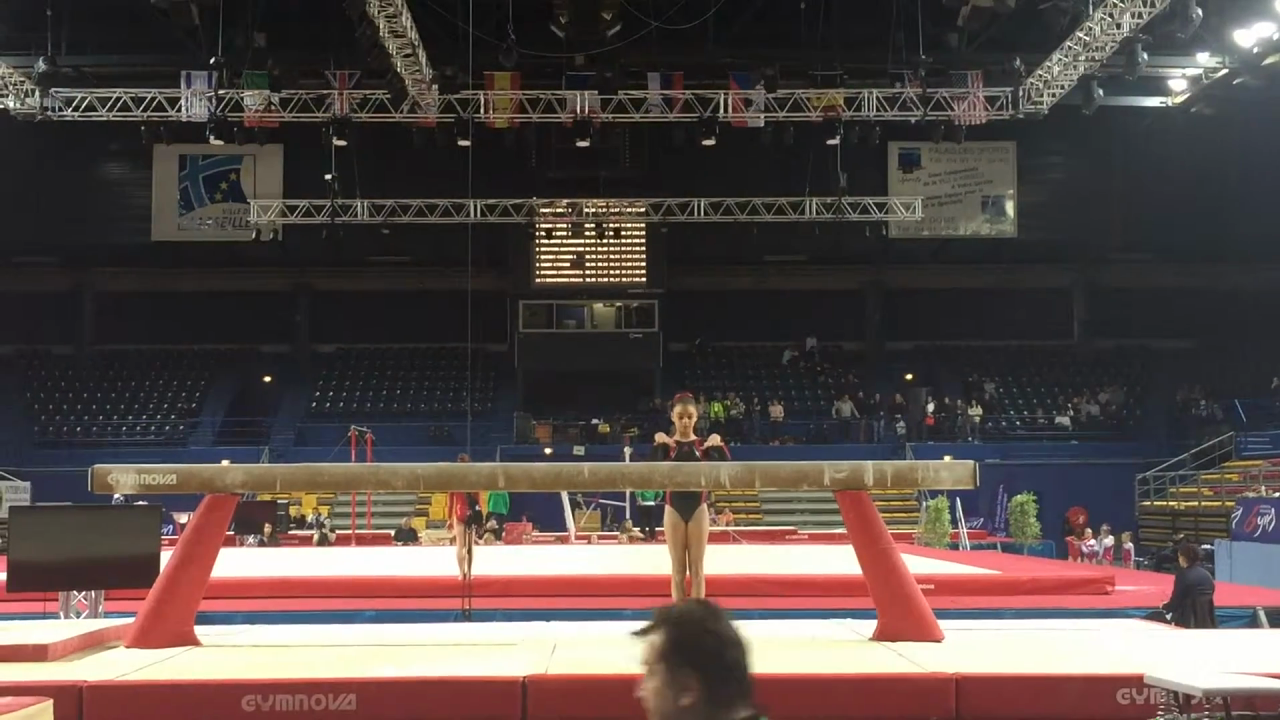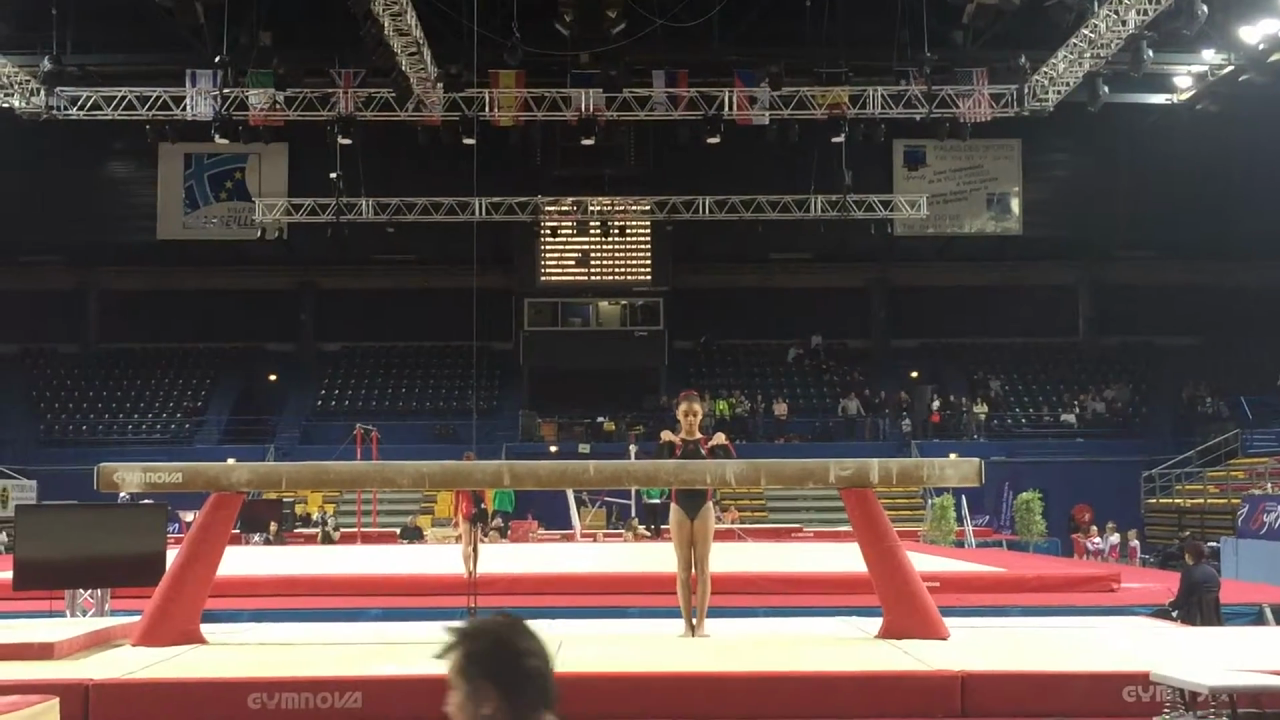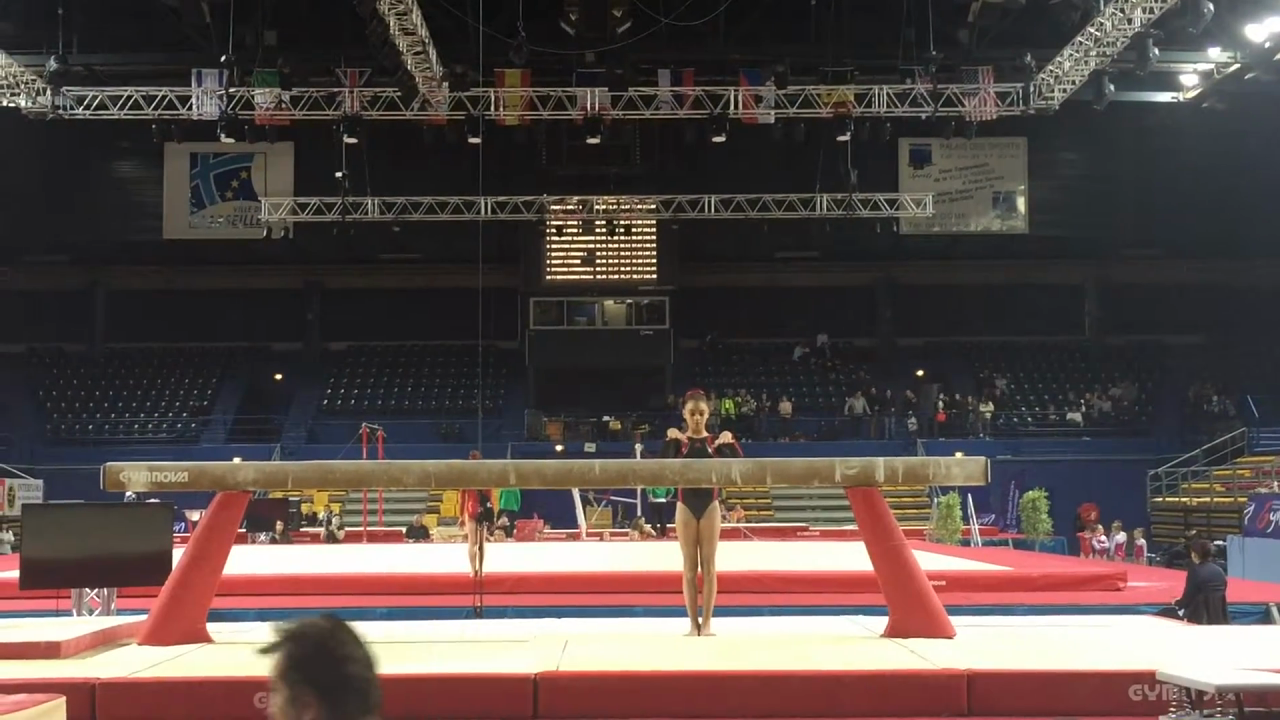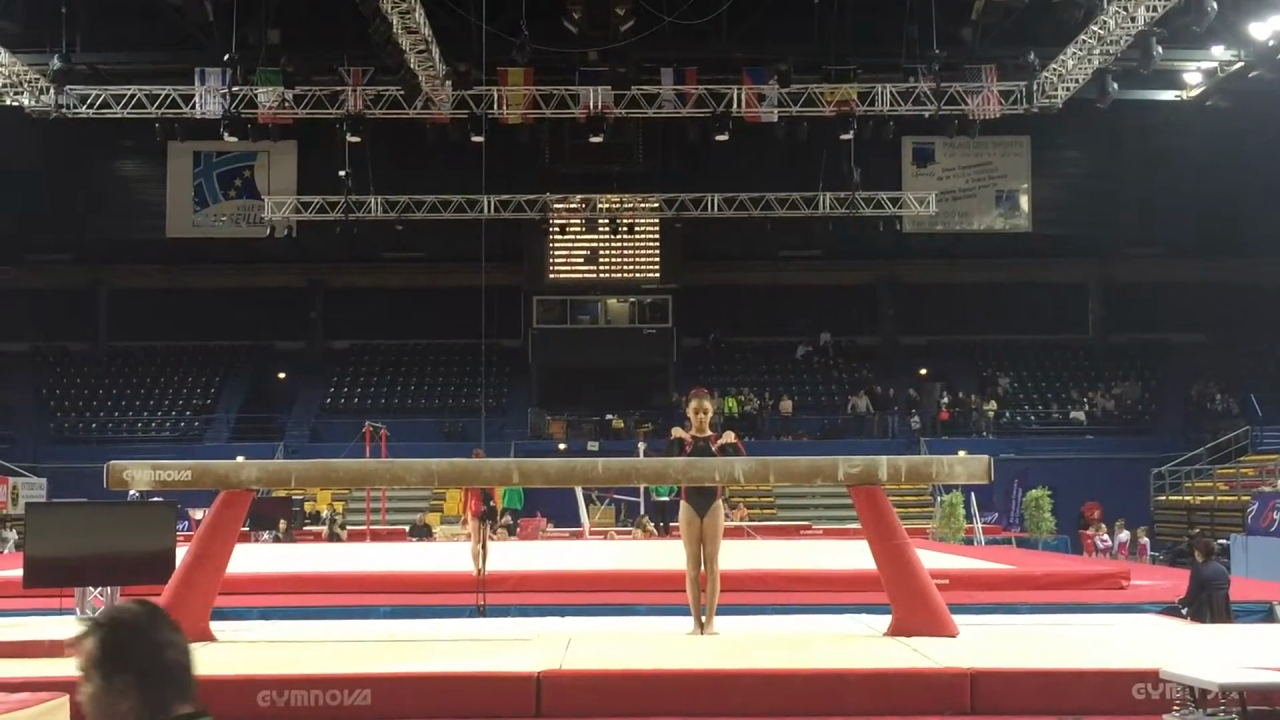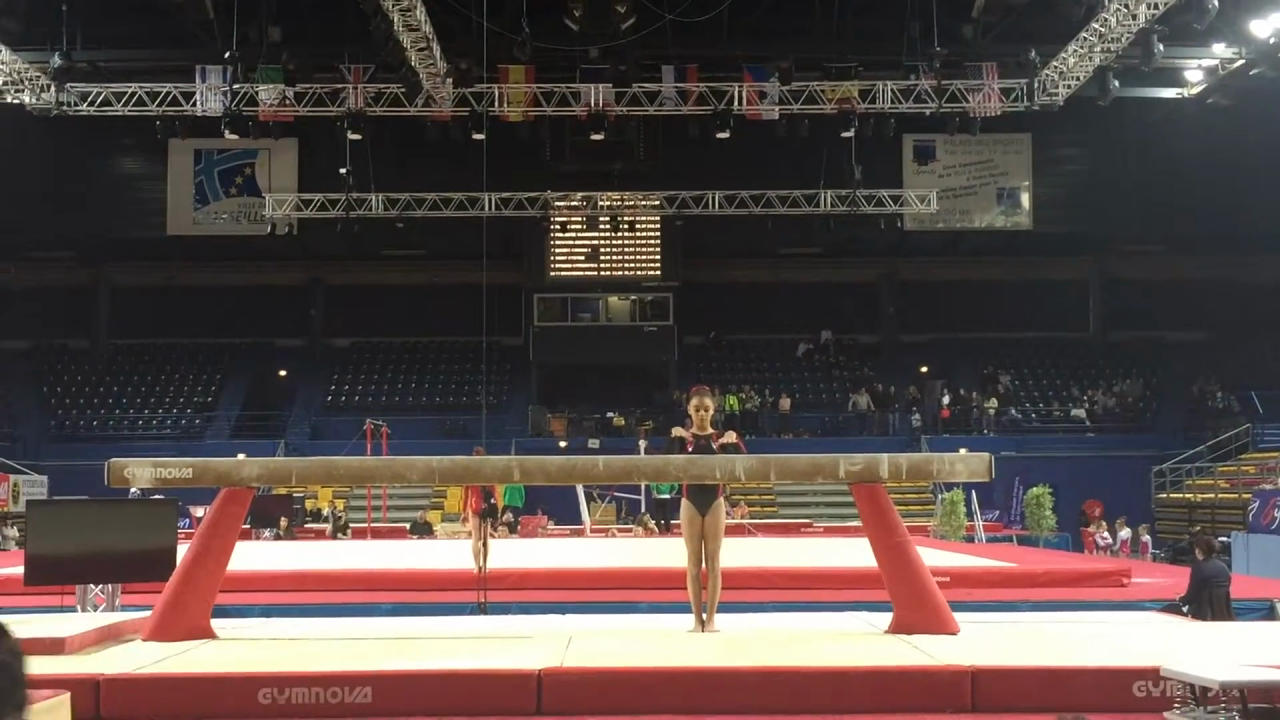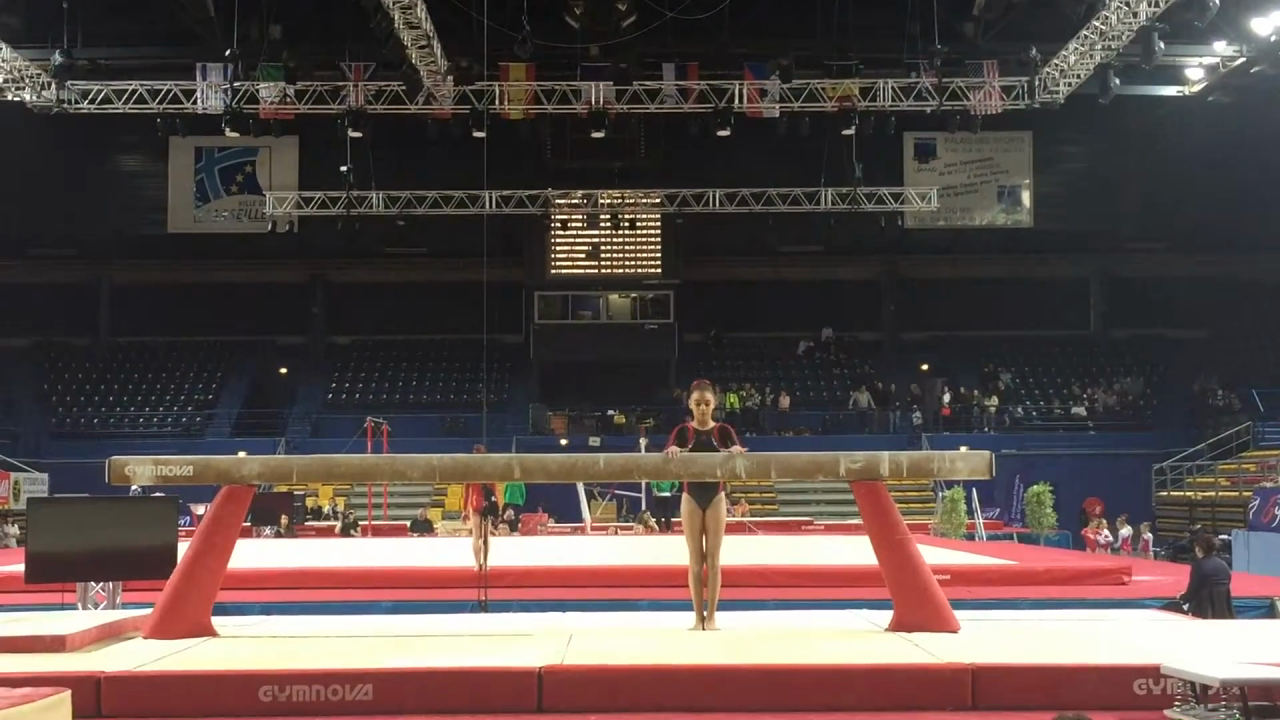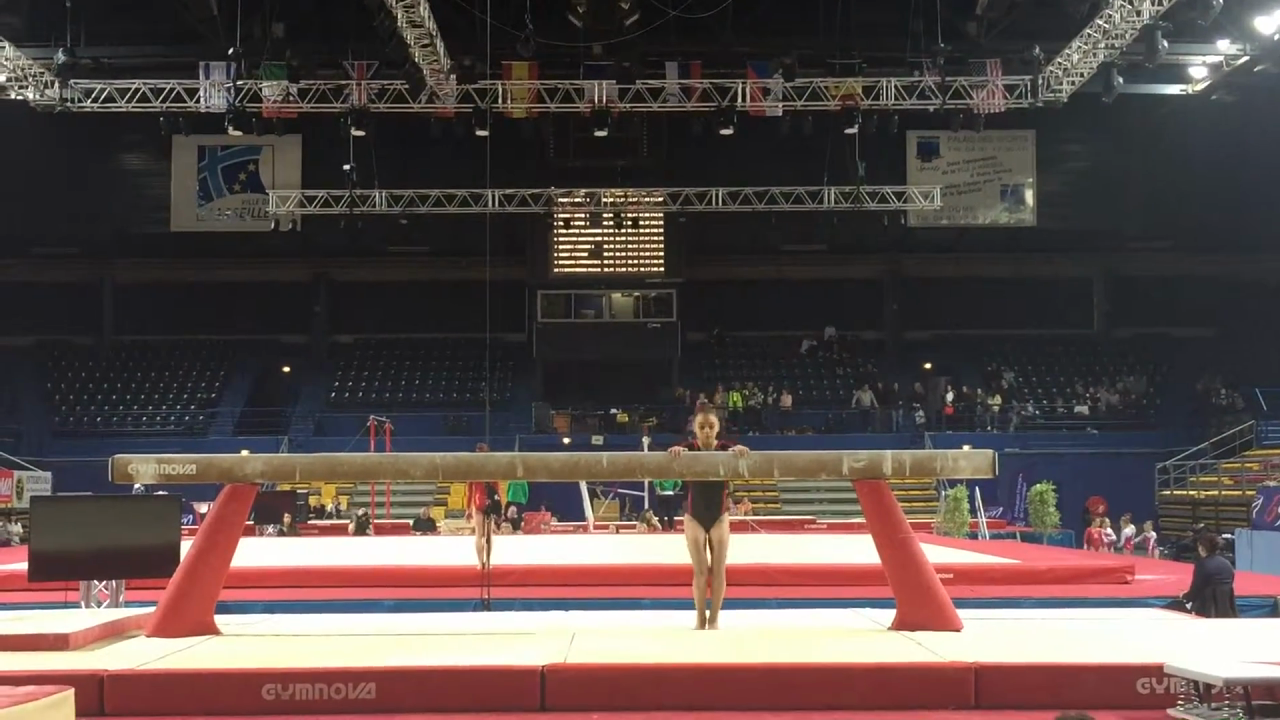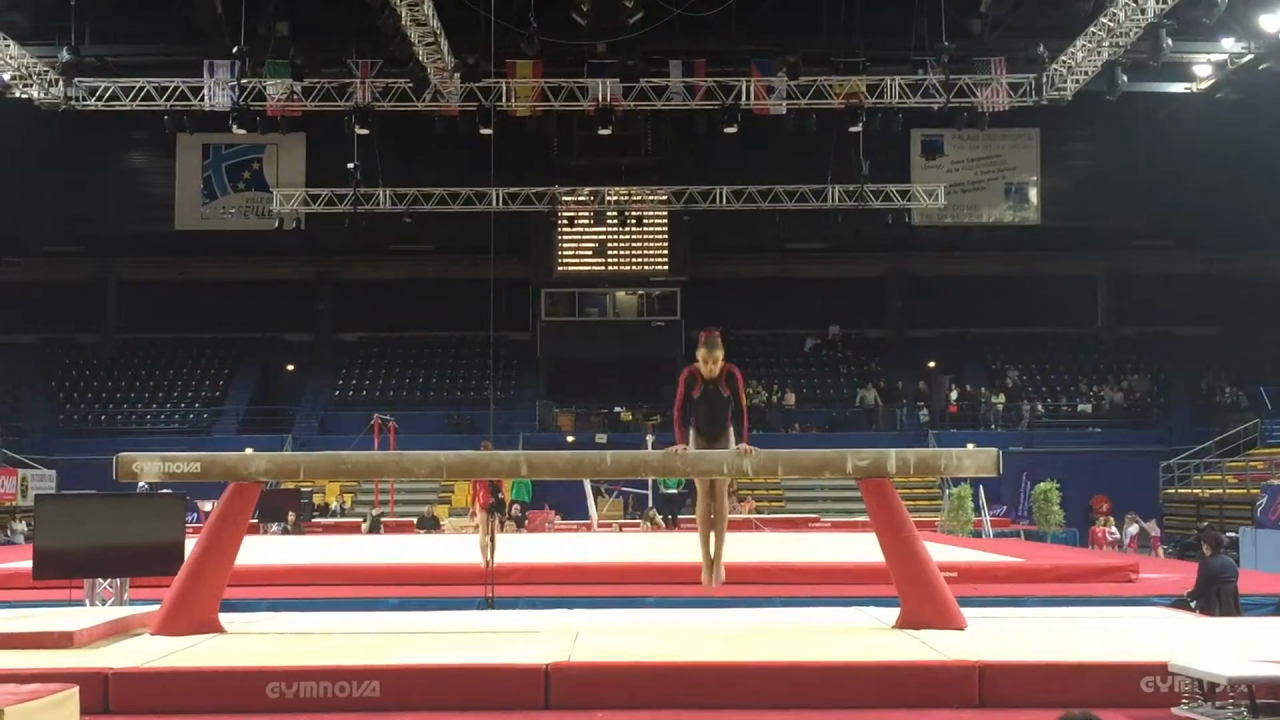
dt=0.3s
person 1, frame 1
left shoulder: (705, 445)
right shoulder: (666, 444)
left wrist: (718, 444)
right wrist: (658, 443)
left hip: (698, 509)
right hip: (674, 509)
left knee: (697, 568)
right knee: (677, 569)
person 1, frame 2
left shoulder: (710, 443)
right shoulder: (672, 442)
left wrist: (724, 443)
right wrist: (663, 442)
left hip: (704, 507)
right hip: (679, 508)
left knee: (702, 567)
right knee: (684, 568)
left ankle: (700, 623)
right ankle: (687, 624)
person 1, frame 3
left shoulder: (716, 441)
right shoulder: (678, 441)
left wrist: (730, 441)
right wrist: (670, 439)
left hip: (709, 506)
right hip: (685, 506)
left knee: (708, 566)
right knee: (689, 566)
left ankle: (706, 623)
right ankle: (693, 623)
person 1, frame 4
left shoulder: (720, 440)
right shoulder: (682, 439)
left wrist: (733, 440)
right wrist: (673, 438)
left hip: (713, 505)
right hip: (689, 505)
left knee: (712, 564)
right knee: (693, 565)
left ankle: (710, 621)
right ankle: (696, 622)
person 1, frame 5
left shoulder: (721, 438)
right shoulder: (683, 437)
left wrist: (735, 442)
right wrist: (673, 439)
left hip: (715, 503)
right hip: (690, 503)
left knee: (713, 563)
right knee: (694, 563)
left ankle: (710, 619)
right ankle: (697, 620)
person 1, frame 6
left shoulder: (723, 430)
right shoulder: (683, 431)
left elbow: (735, 449)
right elbow: (671, 449)
left wrist: (737, 449)
right wrist: (671, 449)
left hip: (715, 498)
right hip: (691, 498)
left knee: (713, 559)
right knee: (696, 559)
left ankle: (711, 617)
right ankle: (698, 617)
person 1, frame 7
left shoulder: (725, 448)
right shoulder: (689, 448)
left elbow: (739, 459)
left wrist: (739, 451)
right wrist: (676, 452)
left hip: (719, 517)
right hip: (694, 518)
left knee: (718, 569)
right knee: (701, 569)
left ankle: (714, 619)
right ankle: (700, 618)
person 1, frame 8
left shoulder: (732, 373)
right shoulder: (689, 374)
left elbow: (740, 410)
right elbow: (681, 410)
left wrist: (742, 441)
right wrist: (681, 440)
left hip: (724, 436)
right hip: (698, 438)
left knee: (720, 497)
right knee: (704, 498)
left ankle: (718, 559)
right ankle: (706, 559)
